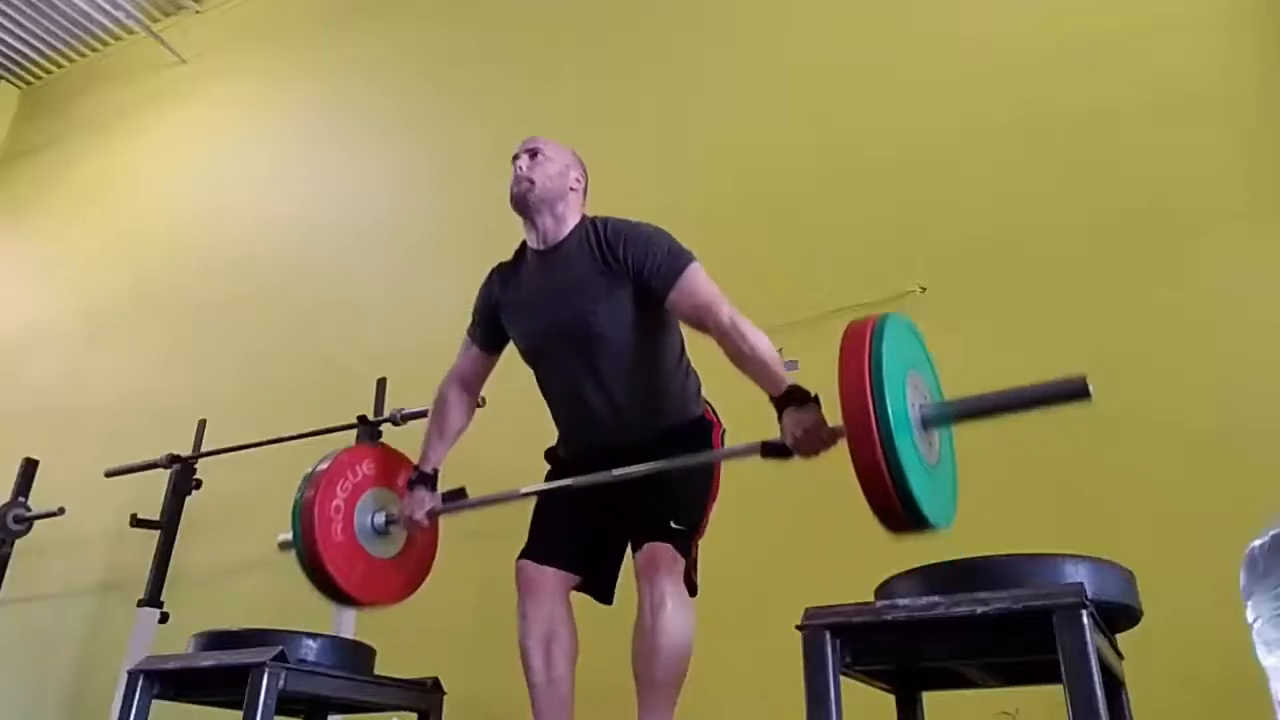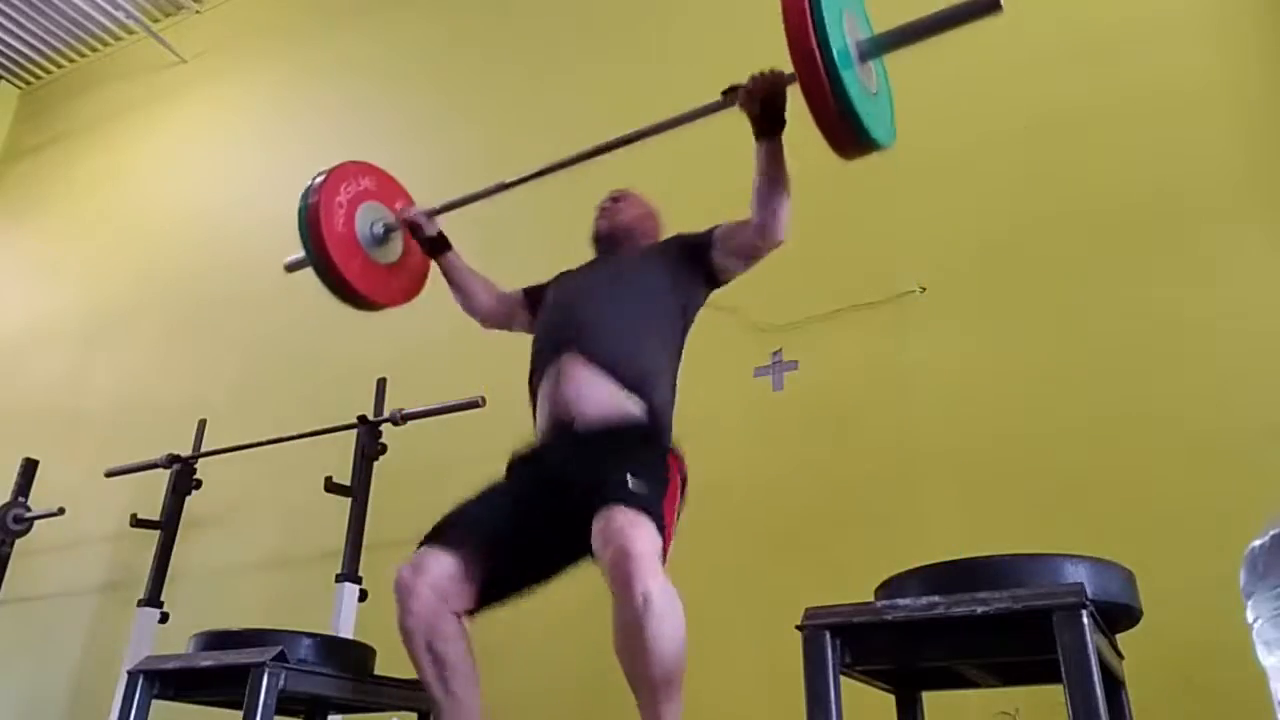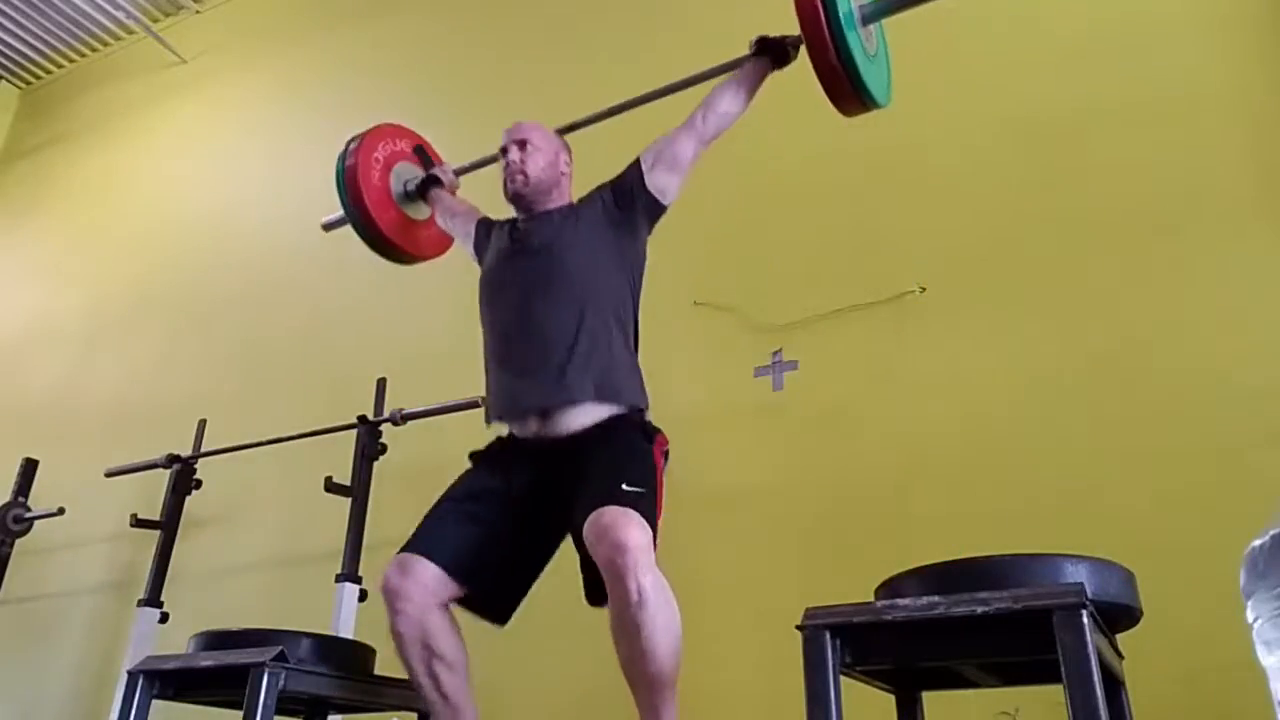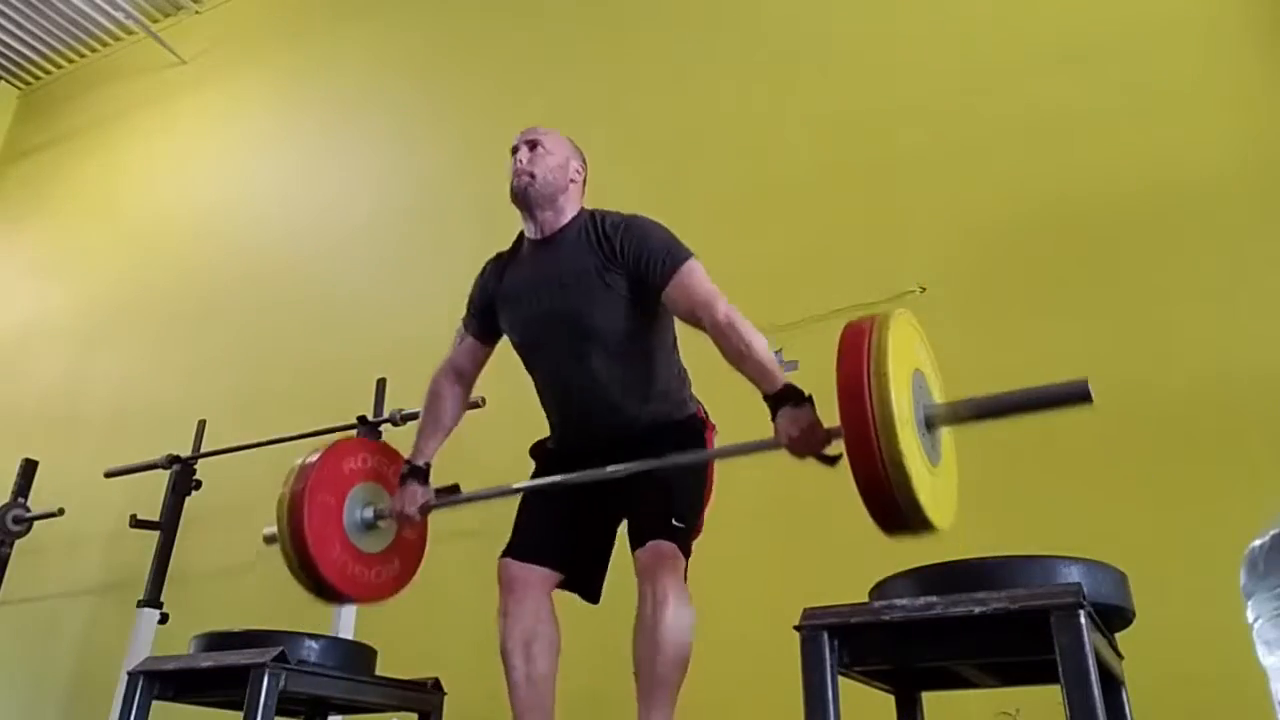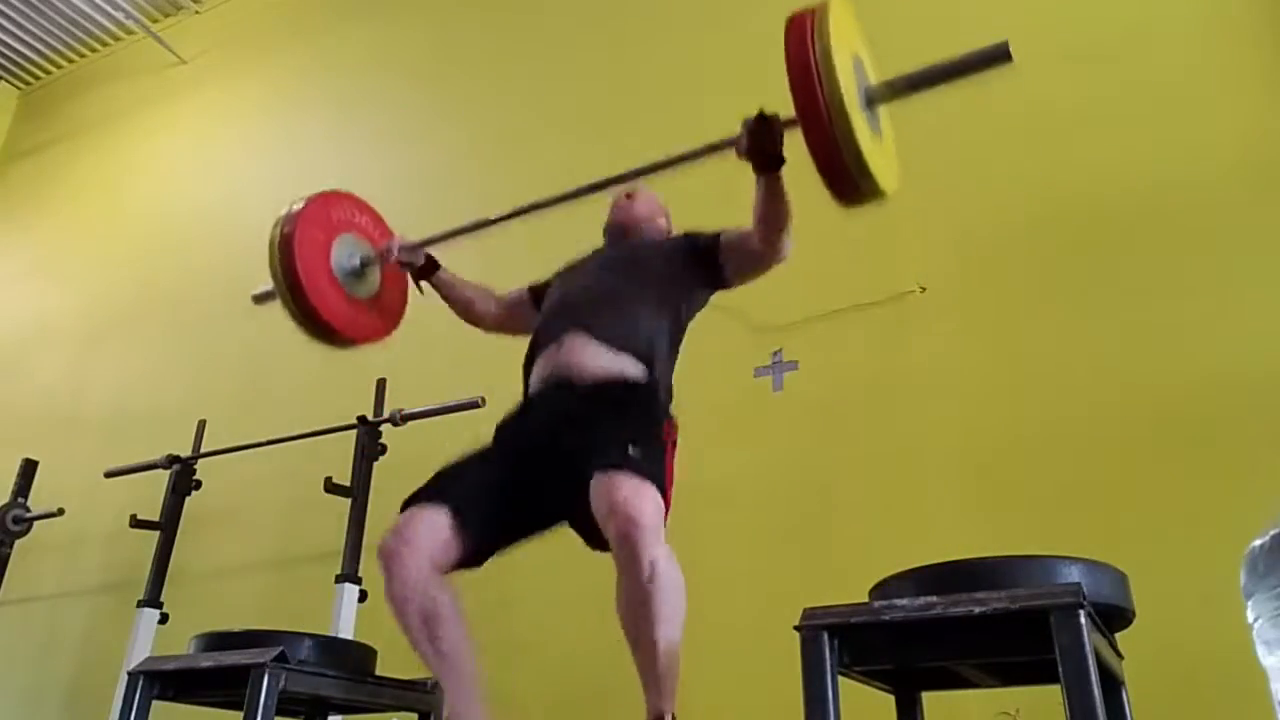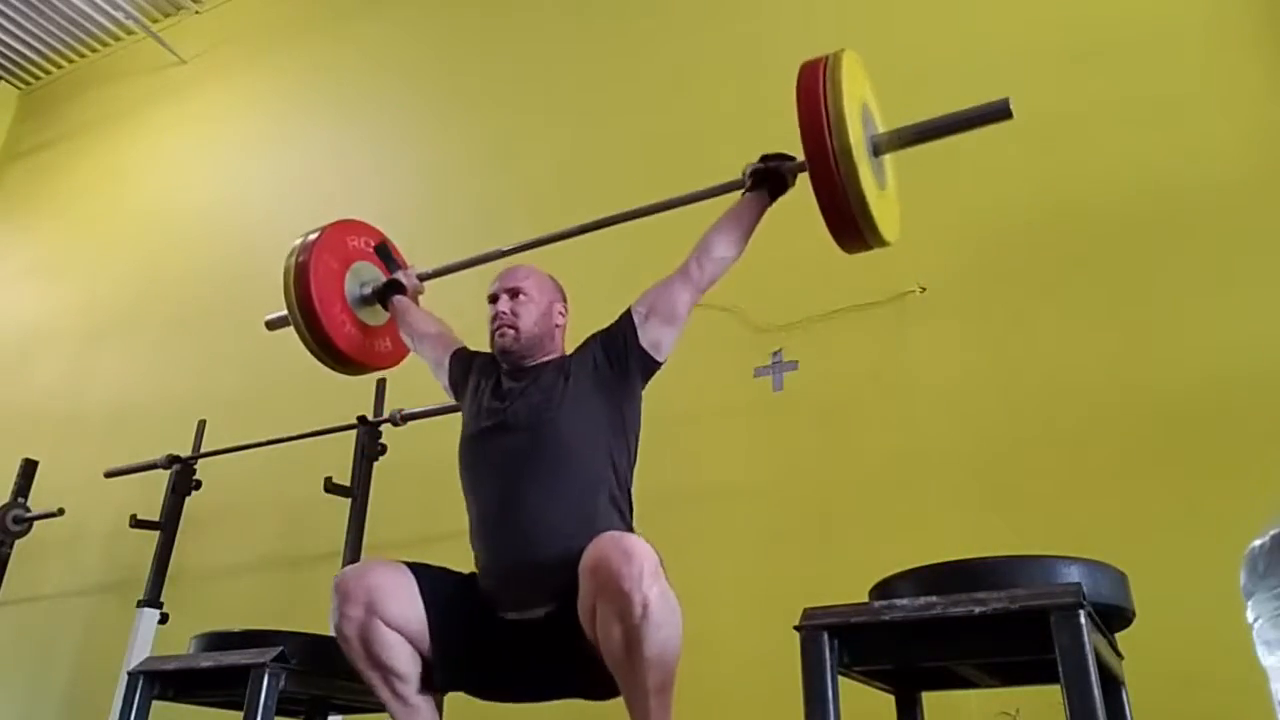
dt=0.5s
person 1, frame 1
left shoulder: (626, 247)
right shoulder: (503, 286)
left elbow: (719, 317)
right elbow: (461, 383)
left wrist: (791, 399)
right wrist: (424, 476)
left hip: (672, 445)
right hip: (587, 455)
left knee: (658, 567)
right knee: (540, 580)
person 1, frame 2
left shoulder: (676, 260)
right shoulder: (565, 288)
left elbow: (767, 228)
right elbow: (491, 306)
left wrist: (767, 125)
right wrist: (436, 244)
left hip: (627, 448)
right hip: (548, 463)
left knee: (631, 559)
right knee: (419, 586)
person 1, frame 3
left shoulder: (612, 214)
right shoulder: (494, 238)
left elbow: (692, 136)
right elbow: (451, 212)
left wrist: (760, 62)
left hip: (605, 437)
right hip: (517, 452)
left knee: (623, 552)
right knee: (409, 583)
person 1, frame 4
left shoulder: (626, 238)
right shoulder: (499, 278)
left elbow: (716, 315)
right elbow: (455, 376)
left wrist: (785, 399)
right wrist: (417, 469)
left hip: (664, 440)
right hip: (574, 451)
left knee: (659, 565)
right knee: (520, 578)
person 1, frame 5
left shoulder: (680, 255)
right shoulder: (572, 276)
left elbow: (766, 248)
right elbow: (494, 310)
left wrist: (768, 167)
right wrist: (425, 270)
left hip: (618, 406)
right hip: (534, 420)
left knee: (635, 523)
right knee: (409, 545)
person 1, frame 6
left shoulder: (605, 369)
right shoulder: (478, 381)
left elbow: (695, 276)
right elbow: (428, 338)
left wrist: (762, 192)
left hip: (597, 619)
right hip: (497, 625)
left knee: (623, 561)
right knee: (359, 590)
